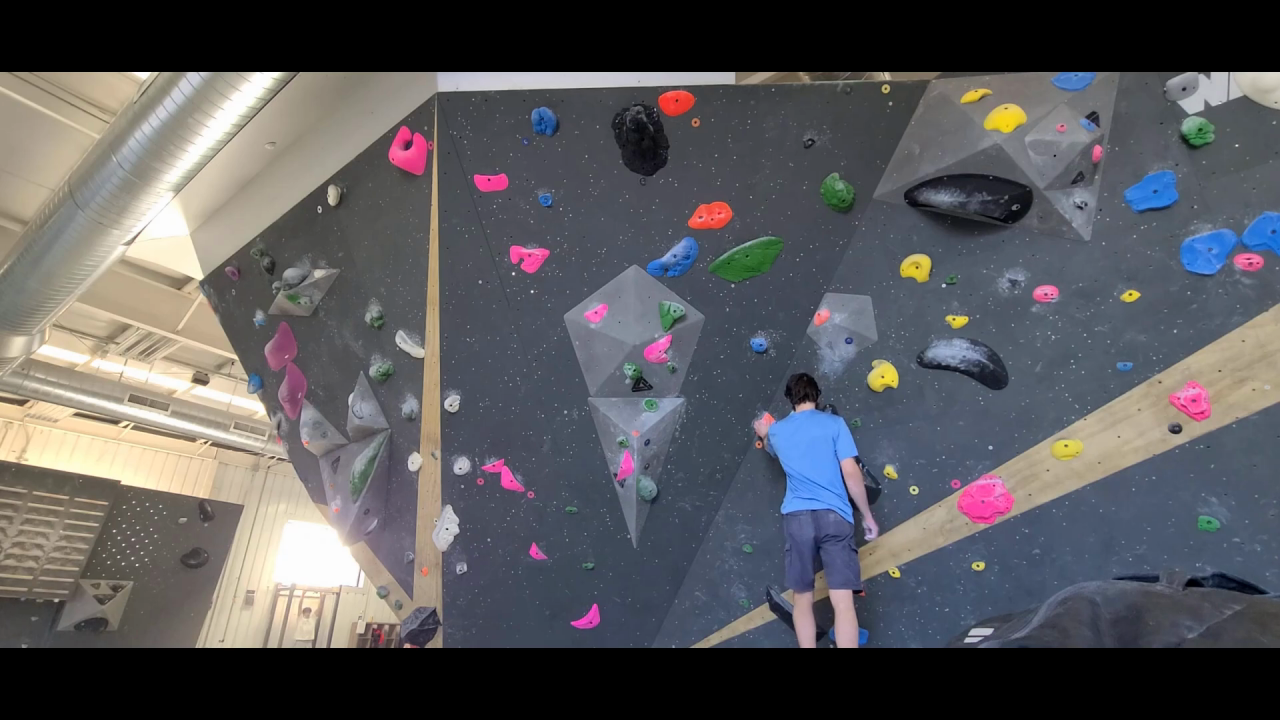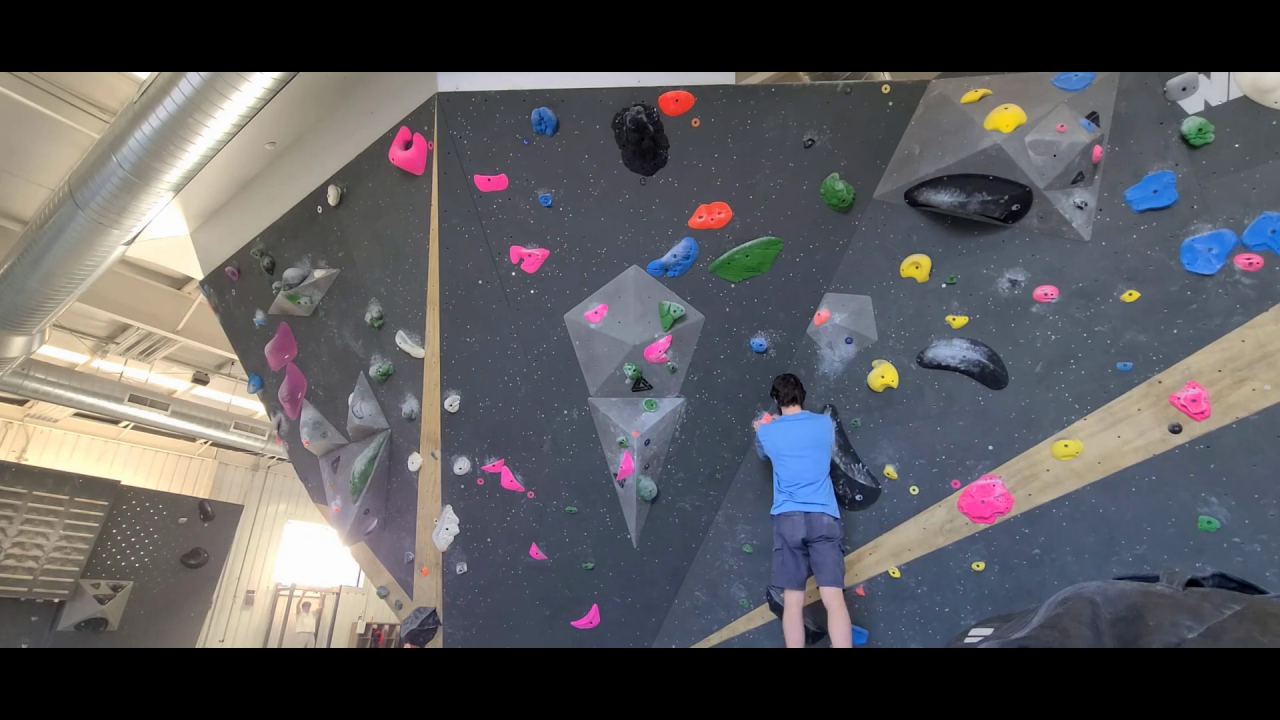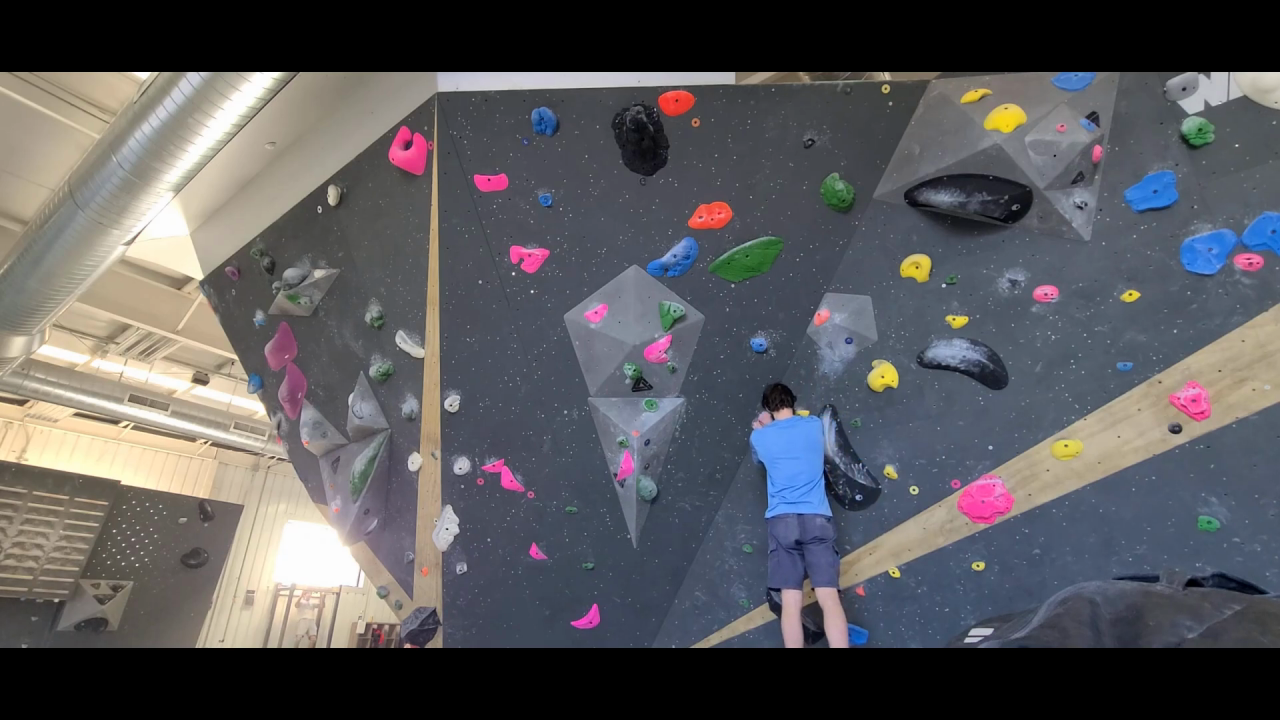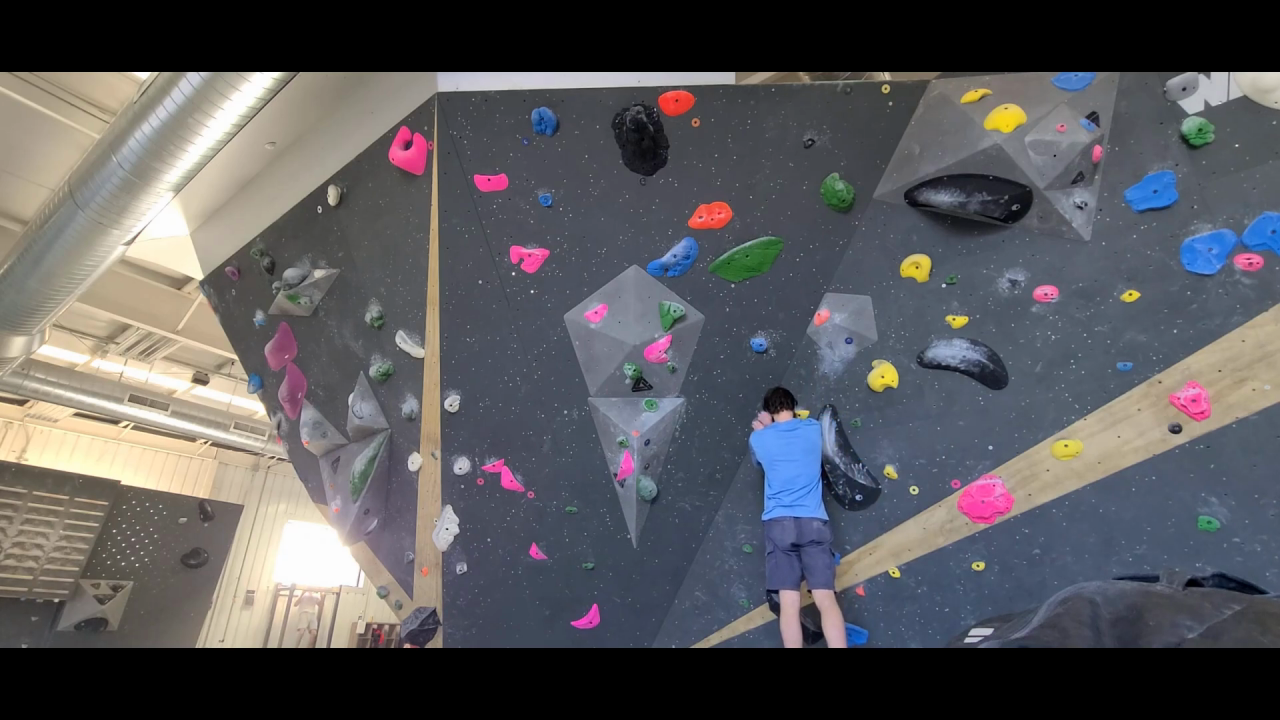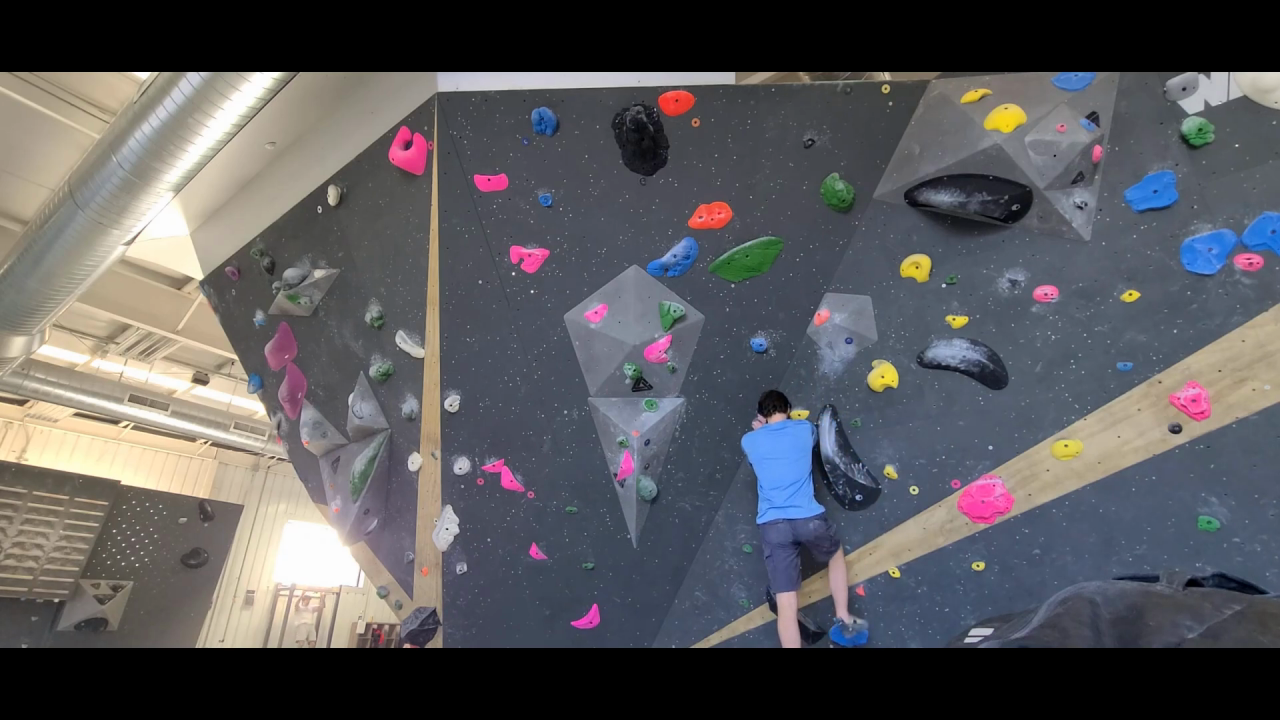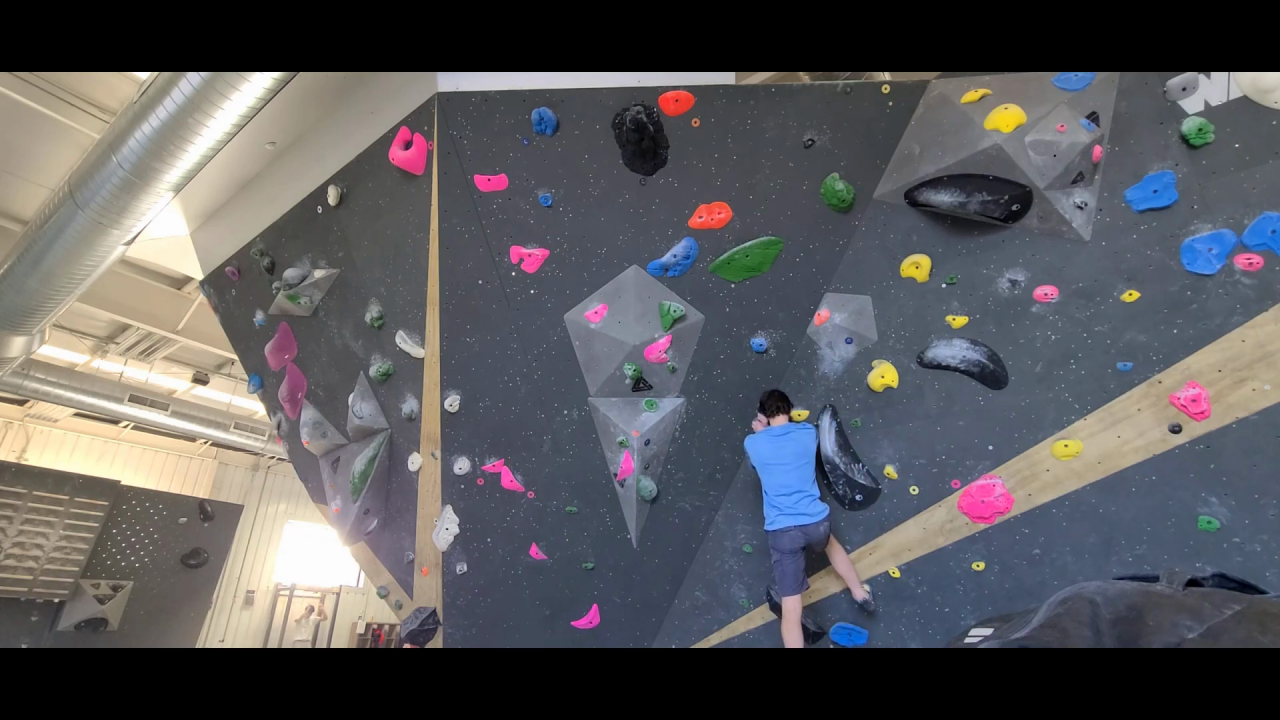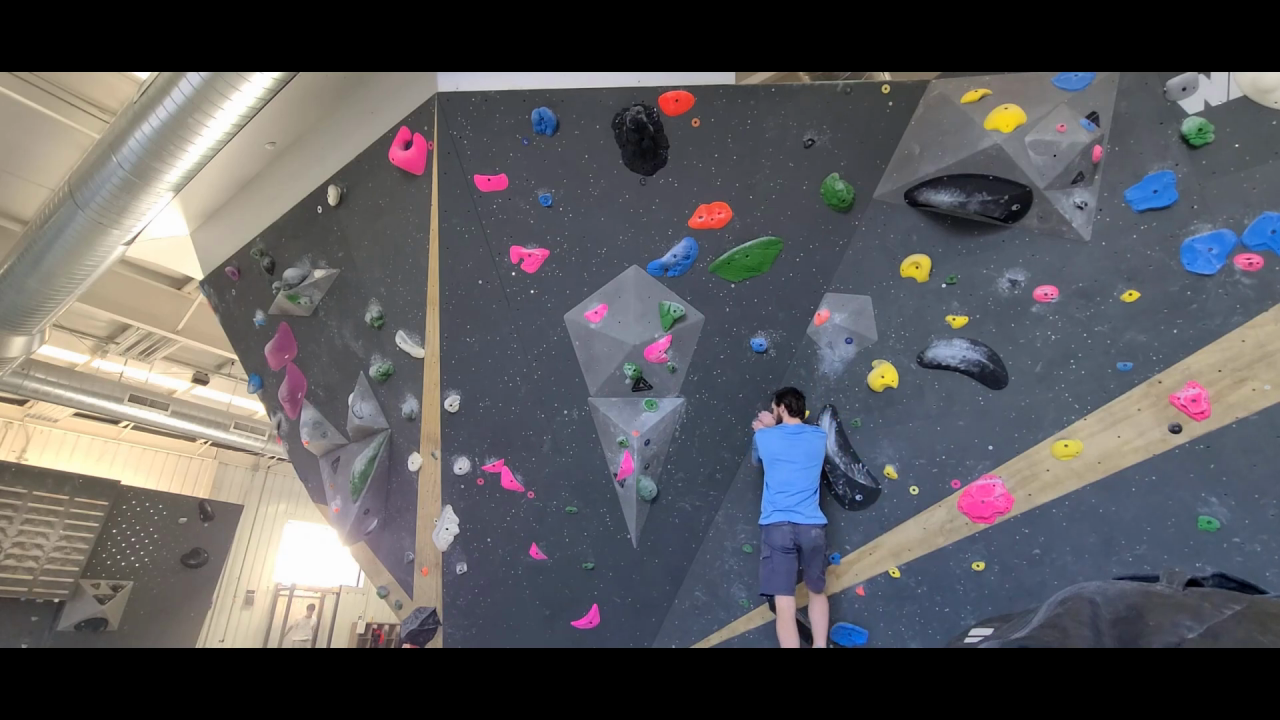
dt=0.5s
person 1, frame 1
left shoulder: (776, 430)
right shoulder: (834, 423)
right elbow: (851, 473)
right wrist: (868, 515)
left hip: (797, 519)
right hip: (834, 517)
left knee: (802, 599)
right knee: (842, 600)
person 1, frame 2
left shoulder: (766, 432)
right shoulder: (824, 424)
left hip: (788, 519)
right hip: (824, 518)
left knee: (793, 601)
right knee: (833, 598)
person 1, frame 3
left shoulder: (759, 437)
right shoulder: (814, 425)
left hip: (782, 521)
right hip: (817, 519)
left knee: (791, 601)
right knee: (829, 598)
person 1, frame 4
left shoulder: (758, 438)
right shoulder: (813, 428)
left hip: (779, 524)
right hip: (814, 522)
left knee: (789, 603)
right knee: (826, 599)
person 1, frame 5
left shoulder: (749, 440)
right shoulder: (805, 429)
left hip: (773, 525)
right hip: (810, 520)
left knee: (786, 603)
right knee: (835, 554)
right ankle: (844, 619)
person 1, frame 6
left shoulder: (752, 443)
right shoulder: (808, 432)
left hip: (782, 530)
right hip: (817, 522)
left knee: (790, 607)
right knee: (829, 543)
right ankle: (860, 593)
person 1, frame 7
left shoulder: (764, 436)
right shoulder: (819, 437)
left hip: (777, 527)
right hip: (813, 527)
left knee: (784, 607)
right knee: (817, 593)
right ankle: (819, 650)
